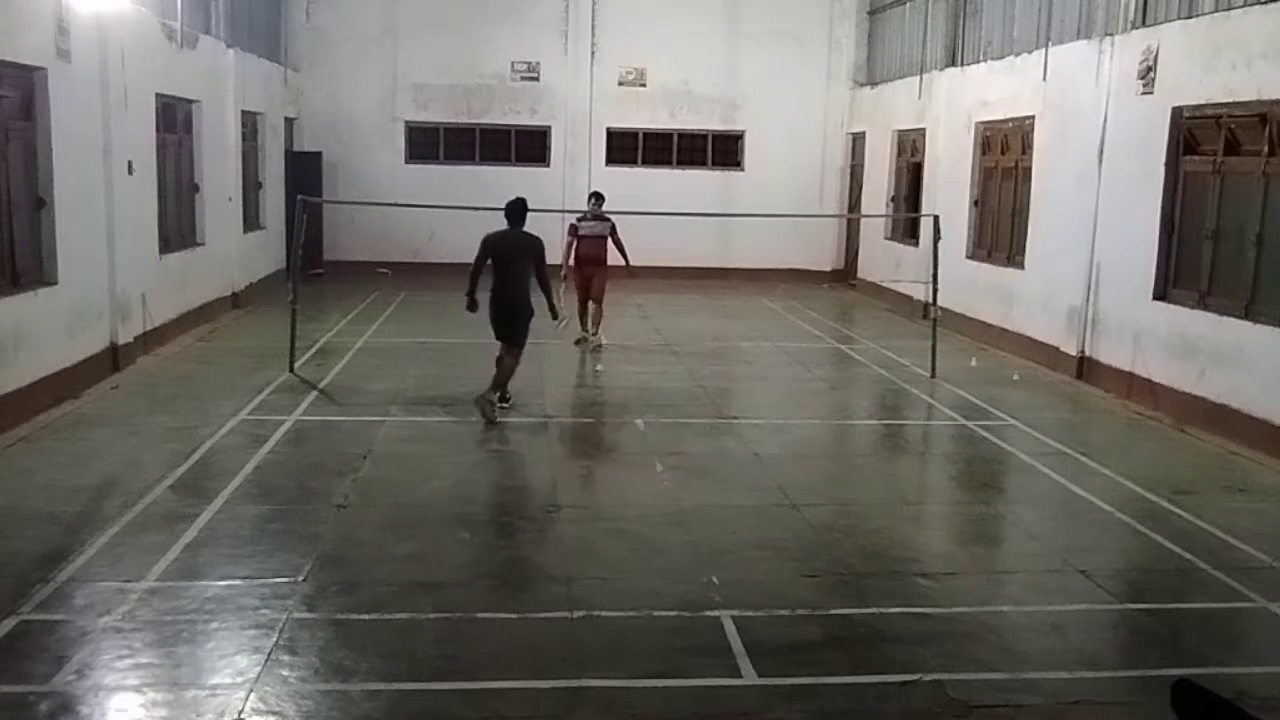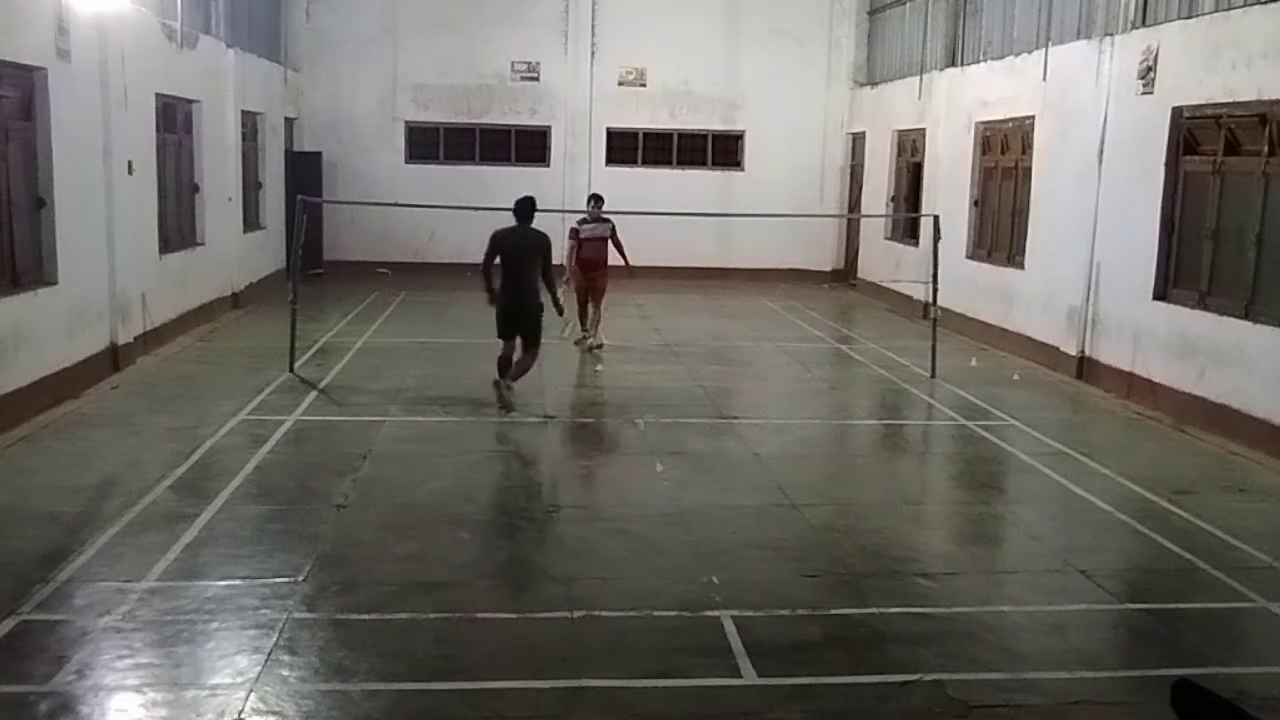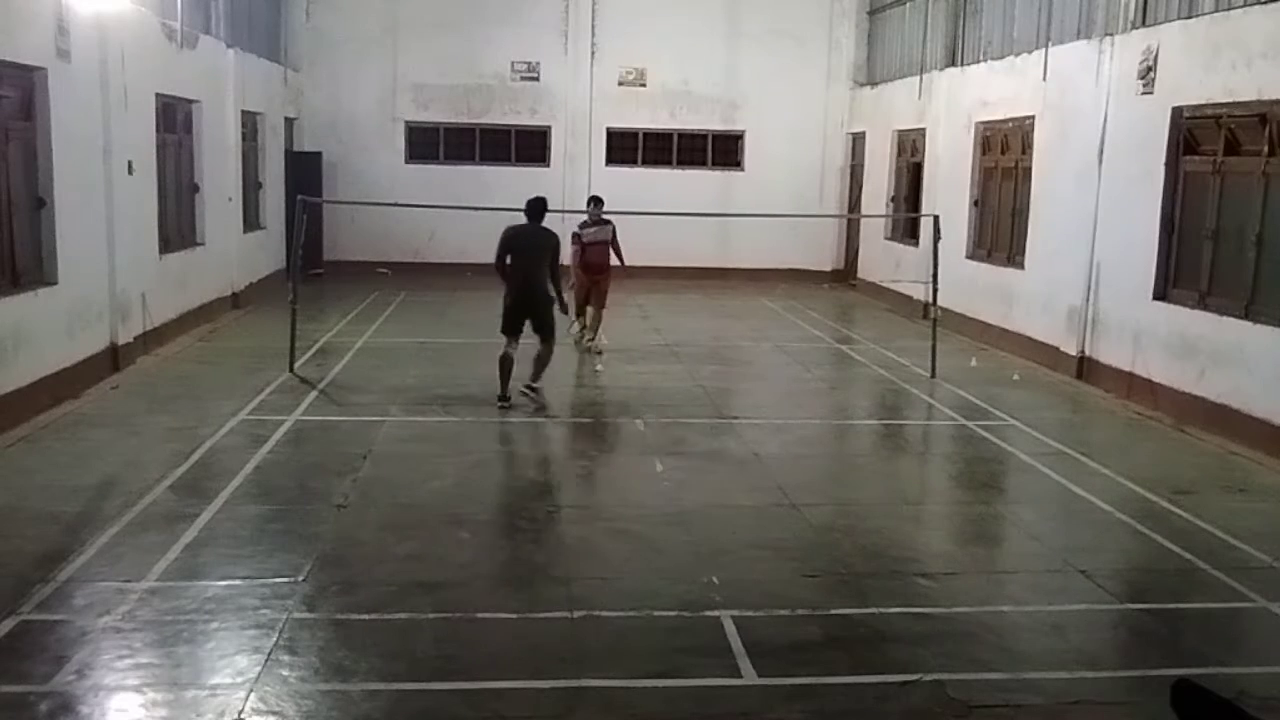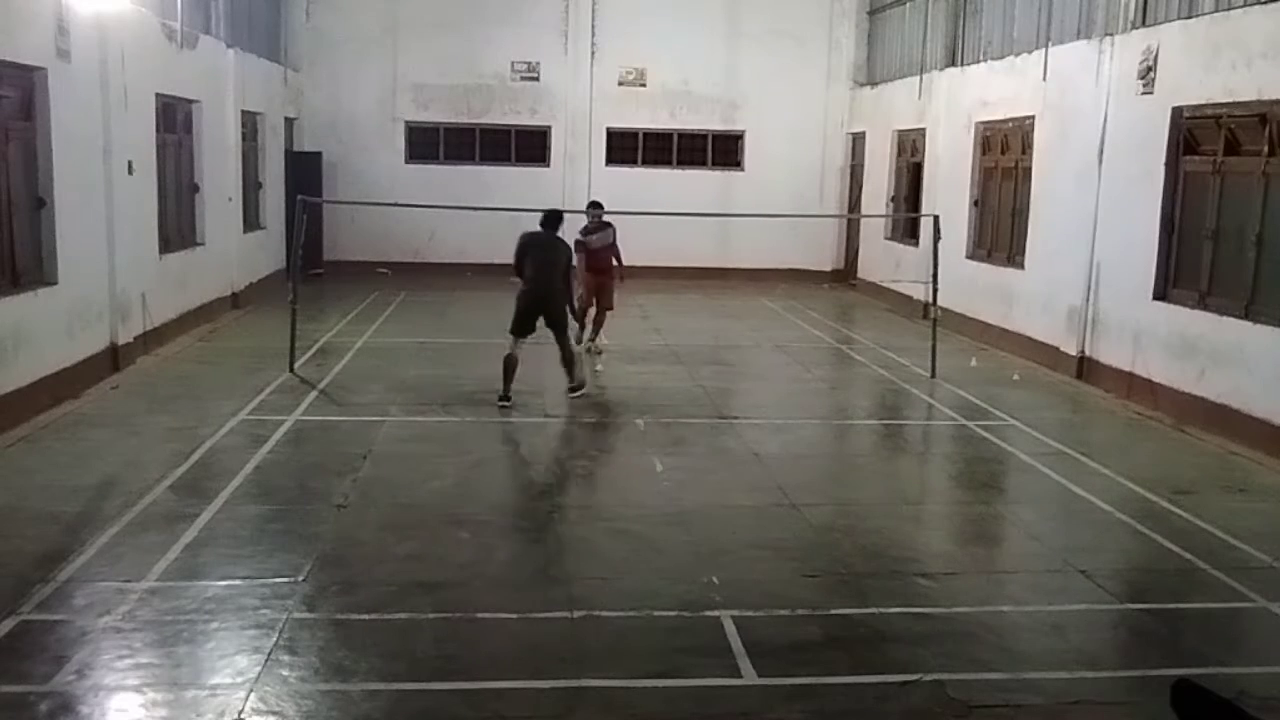
dt=0.1s
person 1, frame 1
left shoulder: (491, 239)
right shoulder: (535, 243)
left elbow: (476, 269)
right elbow: (542, 277)
left wrist: (471, 295)
right wrist: (551, 304)
left hip: (497, 302)
right hip: (520, 303)
left knee: (505, 348)
right knee: (512, 355)
left ankle: (502, 394)
right ankle: (489, 396)
person 1, frame 2
left shoulder: (499, 236)
right shoulder: (542, 240)
left elbow: (485, 267)
right elbow: (547, 273)
left wrist: (490, 291)
right wrist: (556, 300)
left hip: (505, 298)
right hip: (529, 299)
left knee: (507, 346)
right knee: (530, 351)
left ankle: (503, 390)
right ankle: (507, 382)
person 1, frame 3
left shoulder: (510, 232)
right shoulder: (552, 238)
left elbow: (499, 264)
right elbow: (554, 272)
right wrist: (560, 299)
left hip: (515, 294)
right hip: (539, 295)
left knee: (510, 344)
right knee: (547, 343)
left ankle: (504, 394)
right ankle: (533, 384)
person 1, frame 4
left shoulder: (527, 238)
right shoulder: (564, 247)
left elbow: (517, 269)
right elbow: (567, 281)
right wrist: (571, 307)
left hip: (529, 295)
right hip: (553, 296)
left knee: (515, 344)
right knee: (564, 342)
left ankle: (506, 393)
right ankle: (574, 384)
